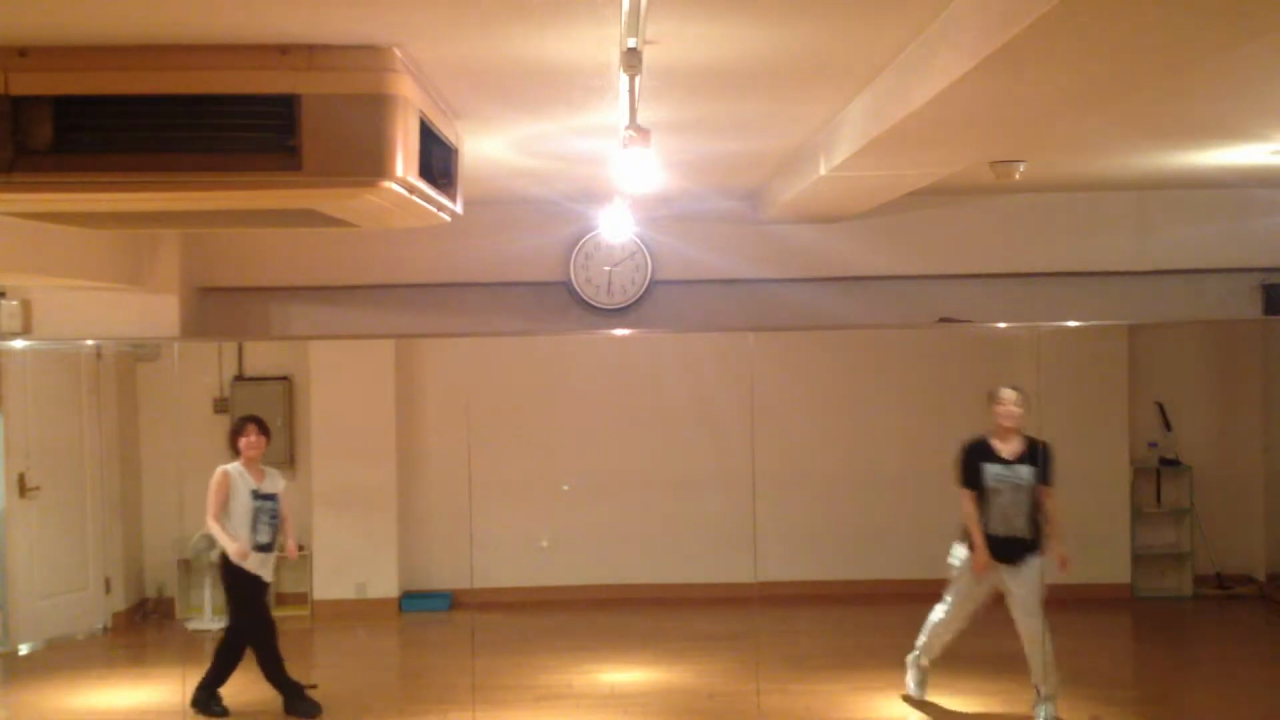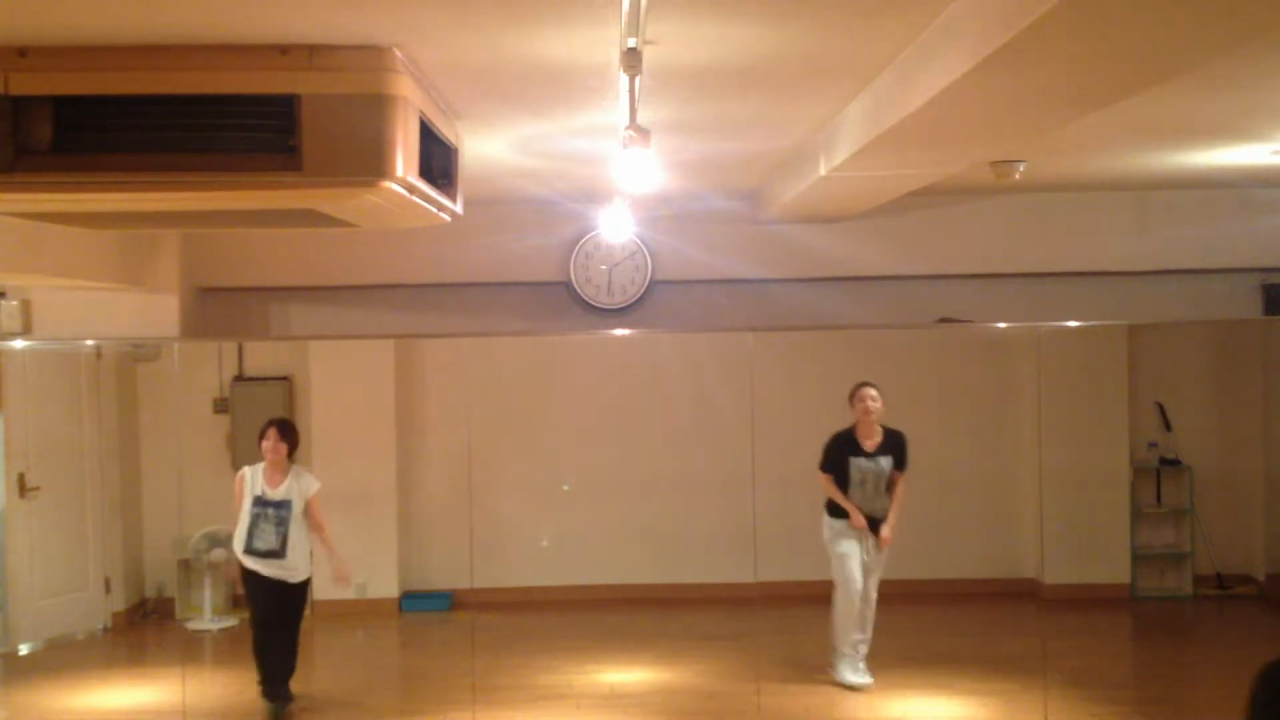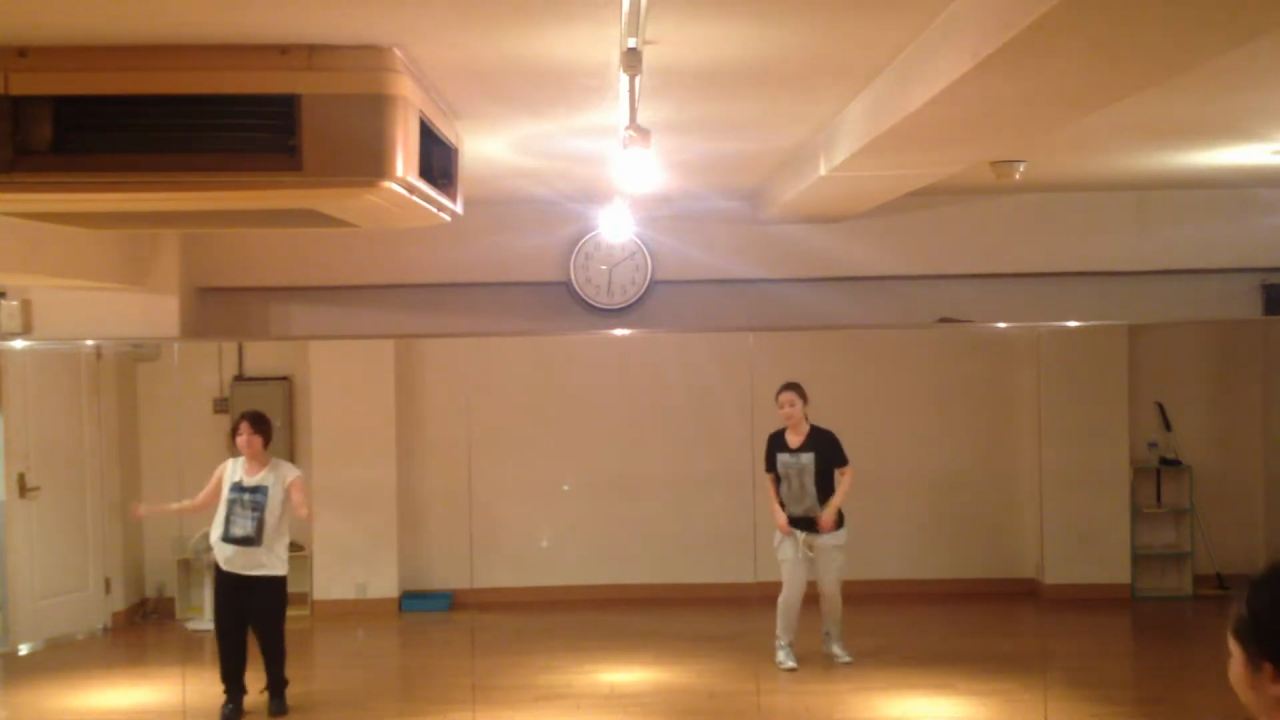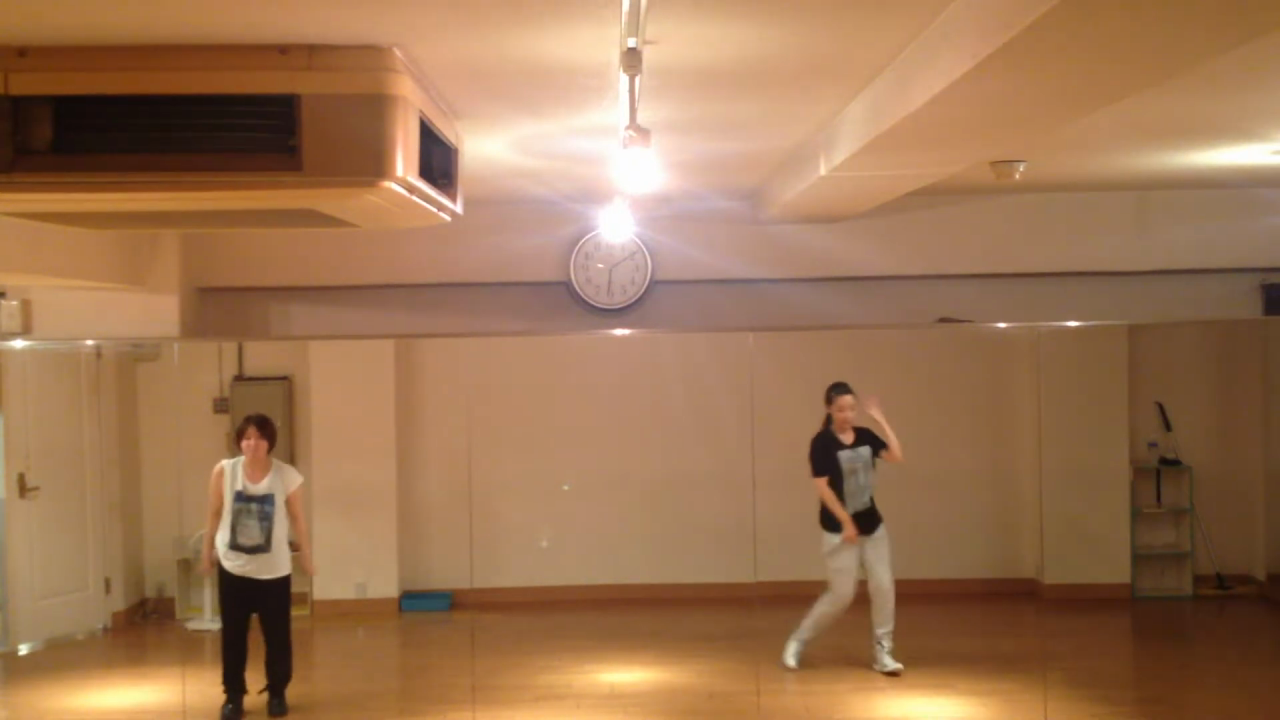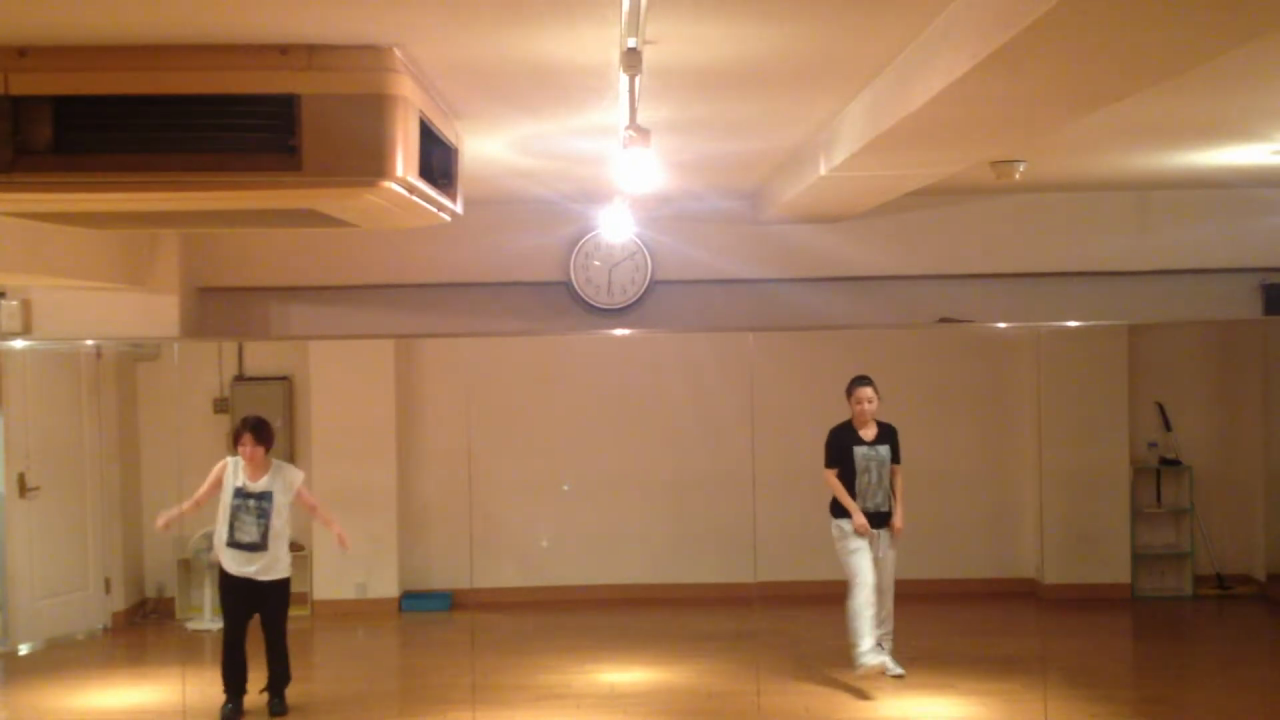
dt=0.7s
person 1, frame 1
left shoulder: (1040, 452)
right shoulder: (974, 451)
left elbow: (1046, 499)
right elbow: (968, 501)
left wrist: (1055, 544)
right wrist: (979, 547)
left hip: (1025, 554)
right hip: (980, 549)
left knee: (1032, 626)
right knee: (952, 614)
right ankle: (916, 664)
person 1, frame 2
left shoulder: (896, 440)
right shoulder: (840, 442)
left elbow: (899, 483)
right elbow: (826, 481)
left wrist: (889, 524)
right wrist: (851, 510)
left hip: (877, 525)
right hip: (842, 523)
left knee: (868, 595)
right knee: (850, 588)
left ankle: (857, 657)
right ankle: (845, 660)
person 1, frame 3
left shoulder: (824, 439)
right shoulder: (773, 442)
left elbow: (846, 474)
right elbow: (771, 480)
left wrist: (832, 508)
right wrist: (777, 512)
left hip: (826, 527)
right hip: (791, 528)
left knee: (830, 588)
right knee: (793, 588)
left ankle: (832, 640)
right ankle: (783, 645)
person 1, frame 4
left shoulder: (865, 436)
right shoulder: (822, 442)
left elbow: (896, 456)
right elbow: (821, 487)
left wrist: (879, 418)
right wrist: (845, 522)
left hip: (872, 523)
right hip: (838, 528)
left knee: (884, 587)
right knee: (841, 595)
left ankle: (882, 651)
right ankle: (798, 639)
person 1, frame 5
left shoulder: (889, 433)
right shoulder: (839, 435)
left elbow: (896, 474)
right elbow: (830, 478)
left wrist: (898, 511)
right wrist: (855, 513)
left hip: (883, 521)
right hip: (850, 520)
left knee: (884, 587)
right knee: (863, 580)
left ankle: (882, 649)
right ankle: (865, 651)
person 2, frame 1
left shoulder: (275, 478)
right shoulder: (226, 475)
left elbow: (283, 518)
right elbow: (212, 519)
left wrist: (290, 539)
right wrist: (229, 543)
left hip: (262, 567)
right hip: (237, 566)
left knee: (241, 633)
right knee: (262, 631)
left ankle: (206, 693)
right ankle: (292, 695)
person 2, frame 2
left shoulder: (305, 482)
right shoulder: (245, 477)
left elbow: (318, 524)
right elbow: (241, 518)
left wrist: (337, 561)
right wrist: (235, 555)
left hip: (293, 571)
right hip: (255, 568)
left knee: (287, 633)
right knee: (265, 628)
left ankle: (279, 685)
right ankle: (274, 693)
person 2, frame 3
left shoulder: (285, 472)
right shoulder: (227, 468)
left elbow: (302, 507)
right elbow: (201, 503)
left wrist: (305, 510)
right wrist: (155, 509)
left hip: (268, 569)
right hip: (228, 566)
left knee: (270, 634)
right knee: (228, 635)
left ankle: (277, 692)
right ankle: (234, 695)
person 2, frame 4
left shoulder: (287, 476)
right shoulder: (224, 471)
left elbow: (297, 518)
right elbow: (214, 514)
left wrist: (306, 554)
right wrist: (207, 551)
left hip: (274, 570)
right hip: (233, 568)
left knee: (277, 636)
right knee: (233, 636)
left ankle: (277, 693)
person 2, frame 5
left shoulder: (287, 474)
right shoulder: (226, 468)
left elbow: (312, 506)
right elbow: (198, 499)
left wrist: (334, 527)
right wrist: (173, 514)
left hip: (274, 572)
right hip: (233, 570)
left knee: (275, 635)
right knee: (233, 635)
left ankle: (277, 693)
right ankle: (234, 695)
